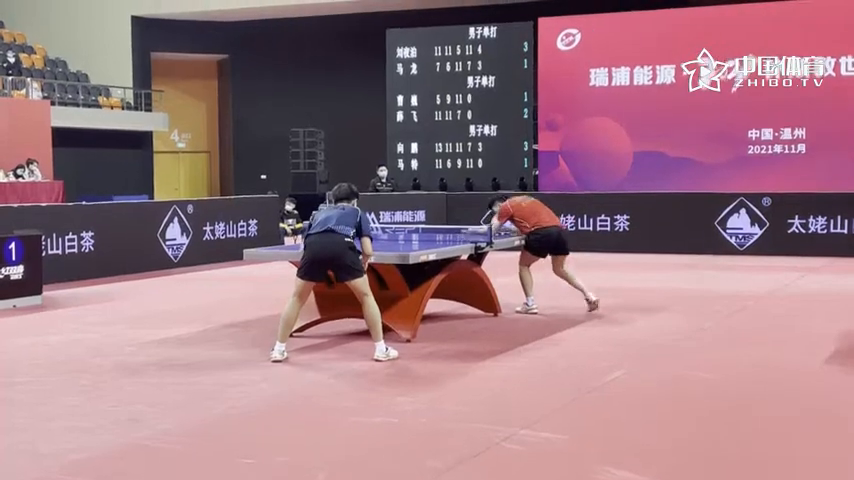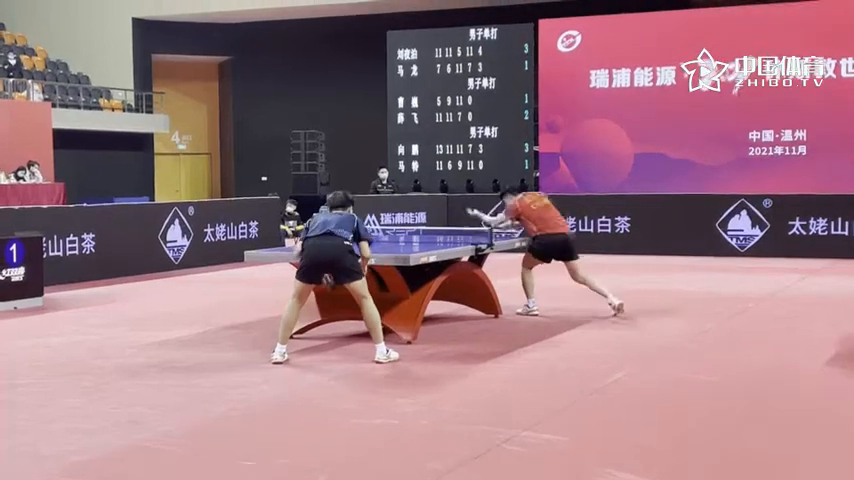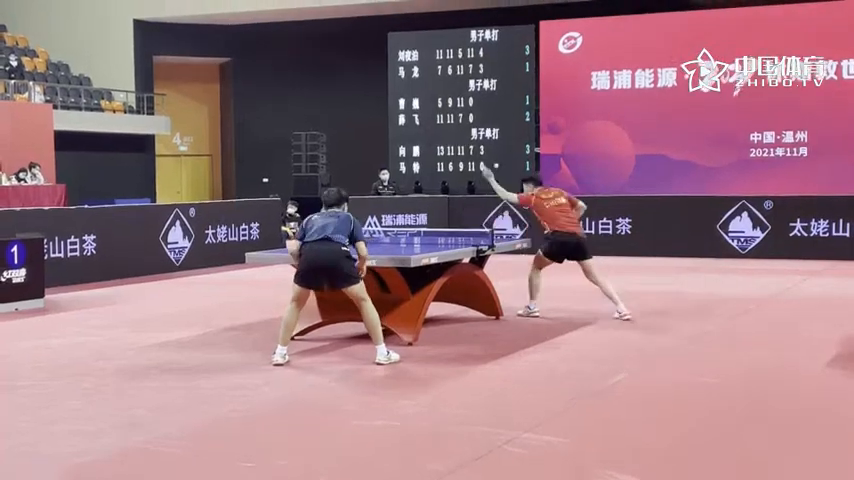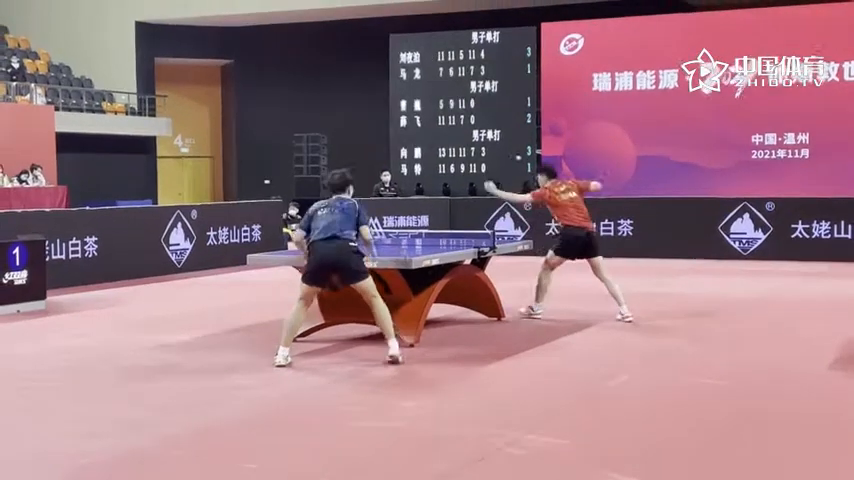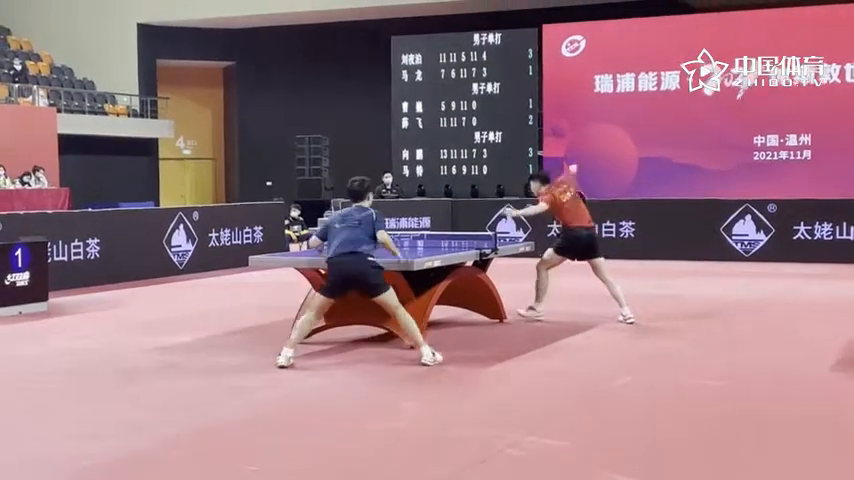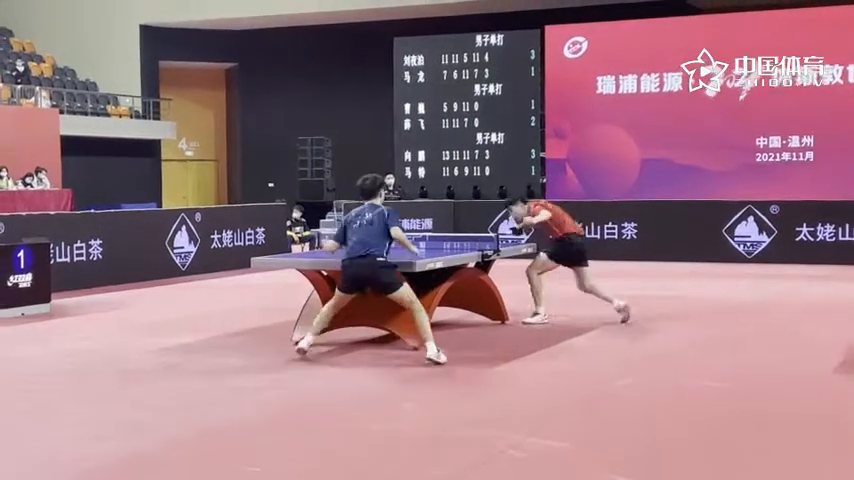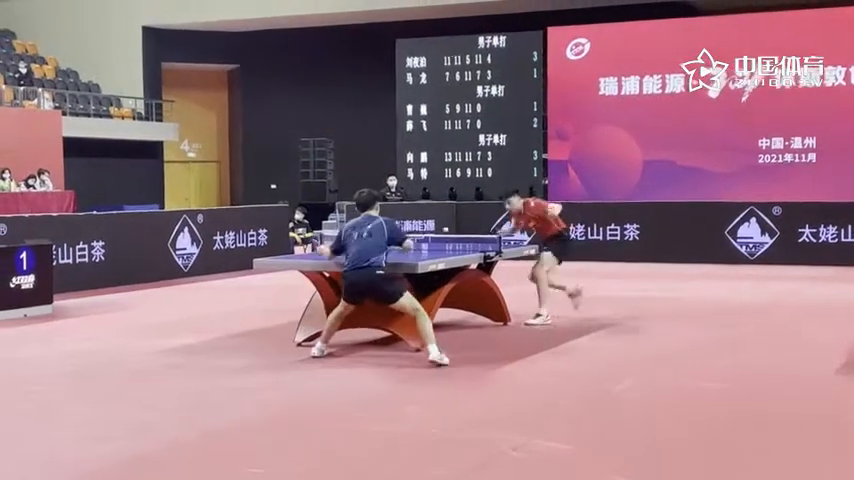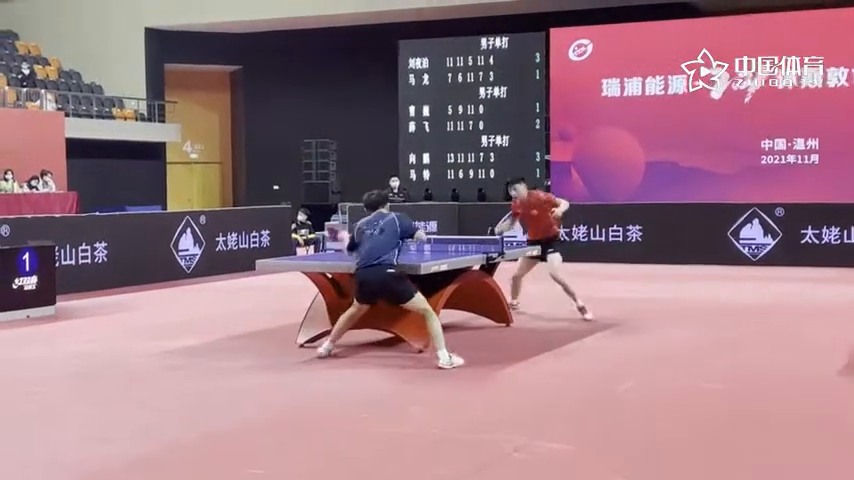
dt=0.2s
person 1, frame 1
left shoulder: (319, 213)
right shoulder: (356, 213)
left elbow: (305, 244)
right elbow: (368, 250)
left wrist: (322, 265)
right wrist: (362, 266)
left hip: (314, 246)
right hip: (341, 246)
left knee: (297, 298)
right knee: (366, 296)
left ankle: (279, 349)
right ankle: (381, 349)
person 1, frame 2
left shoulder: (315, 219)
right shoulder: (353, 219)
left elbow: (299, 249)
right elbow: (366, 254)
left wrist: (318, 271)
right wrist: (361, 269)
left hip: (312, 249)
right hip: (339, 249)
left knee: (296, 300)
right knee: (364, 298)
left ankle: (279, 351)
right ankle: (382, 351)
person 1, frame 3
left shoulder: (311, 219)
right shoulder: (349, 218)
left elbow: (292, 249)
right elbow: (363, 253)
left wrist: (303, 266)
right wrist: (361, 268)
left hip: (309, 255)
right hip: (337, 255)
left knee: (295, 304)
right knee: (364, 302)
left ankle: (280, 353)
right ankle: (382, 352)
person 1, frame 4
left shoulder: (316, 207)
right shoulder: (354, 205)
left elbow: (297, 237)
right elbow: (366, 236)
left wrist: (307, 250)
left hip: (319, 253)
right hip: (345, 251)
left knee: (303, 302)
right knee: (374, 298)
left ankle: (283, 354)
right ankle: (393, 347)
person 1, frame 5
left shoulder: (336, 216)
right shoulder: (373, 214)
left elbow: (313, 243)
right elbow: (383, 238)
left wrist: (330, 244)
right wrist: (396, 252)
left hip: (337, 268)
right hip: (364, 266)
left knee: (313, 312)
right knee: (397, 310)
left ankle: (287, 353)
right ankle: (426, 353)
person 1, frame 6
left shoulder: (351, 216)
right shoulder: (385, 212)
left elbow: (331, 246)
right elbow: (397, 234)
left wrist: (331, 243)
right wrist: (411, 247)
left hip: (351, 267)
right hip: (376, 265)
left knee: (334, 303)
right knee: (414, 304)
left ankle: (308, 340)
right ankle: (432, 351)
person 1, frame 7
left shoulder: (347, 227)
right shoulder: (385, 223)
left elbow: (330, 253)
right elbow: (408, 245)
left wrist: (322, 248)
right wrist: (403, 244)
left hip: (352, 278)
right hip: (376, 276)
left knee: (342, 310)
right knee: (418, 311)
left ankle: (320, 347)
right ankle: (434, 352)
person 1, frame 8
left shoulder: (360, 225)
right shoulder: (396, 218)
left elbow: (350, 250)
right elbow: (420, 236)
right wrist: (422, 234)
left hip: (364, 276)
right hip: (387, 275)
left knee: (356, 310)
right knee: (427, 312)
left ankle: (327, 346)
right ankle: (444, 357)
person 2, frame 1
left shoulder: (506, 206)
right shoulder: (525, 199)
left elbow: (494, 229)
left hip: (541, 233)
right hip: (560, 231)
left knee: (524, 265)
right knee: (559, 270)
left ankle: (530, 304)
right ankle: (589, 295)
person 2, frame 2
left shoulder: (516, 205)
right shoulder: (539, 196)
left elbow: (495, 221)
left wrist: (478, 214)
left hip: (545, 238)
right hip: (565, 236)
left knee: (526, 267)
right knee: (579, 276)
left ankle: (531, 306)
right ankle: (612, 299)
person 2, frame 3
left shoulder: (532, 198)
right shoulder: (561, 193)
left elbow: (506, 196)
right elbow: (582, 207)
left wrist: (491, 179)
left hip: (559, 238)
right hip: (578, 237)
left knee: (536, 267)
right knee: (594, 277)
left ankle: (532, 307)
right ankle: (621, 309)
person 2, frame 4
left shoulder: (546, 192)
right shoulder: (572, 184)
left elbow: (521, 199)
right elbow: (597, 186)
left wrist: (495, 191)
left hip: (571, 233)
right hip: (589, 233)
left knee: (547, 268)
right knee: (602, 275)
left ankle: (535, 308)
right ankle: (624, 311)
person 2, frame 5
left shoulder: (548, 194)
right shoulder: (564, 183)
left elbow: (541, 208)
right elbow: (572, 169)
left wrist: (517, 213)
left hip: (573, 234)
right hip: (590, 234)
left knee: (542, 266)
right knee: (604, 277)
left ankle: (537, 309)
right ankle: (626, 312)
person 2, frame 6
left shoulder: (535, 208)
right shoulder: (532, 210)
left elbow: (545, 215)
left wrist: (533, 220)
right wrist: (523, 224)
left hip: (567, 241)
right hip: (576, 242)
left knee: (532, 271)
right knee: (586, 286)
left ankle: (540, 313)
right ankle: (618, 304)
person 2, frame 7
left shoulder: (532, 205)
right shoulder: (516, 213)
left elbow: (556, 207)
right elbow: (516, 228)
left wrist: (554, 211)
right wrist: (503, 233)
left hip: (559, 238)
right hip: (549, 240)
left knee: (539, 273)
right knee: (534, 276)
left ankle: (543, 314)
right ankle: (572, 291)
person 2, frame 8
left shoulder: (540, 197)
right shoulder: (516, 204)
left elbow: (564, 203)
right elbow: (511, 221)
left wrist: (559, 209)
right wrist: (500, 229)
left hip: (550, 240)
right hip: (534, 242)
left knee: (555, 274)
right knee: (517, 276)
left ankle: (580, 305)
right ankle: (513, 302)
